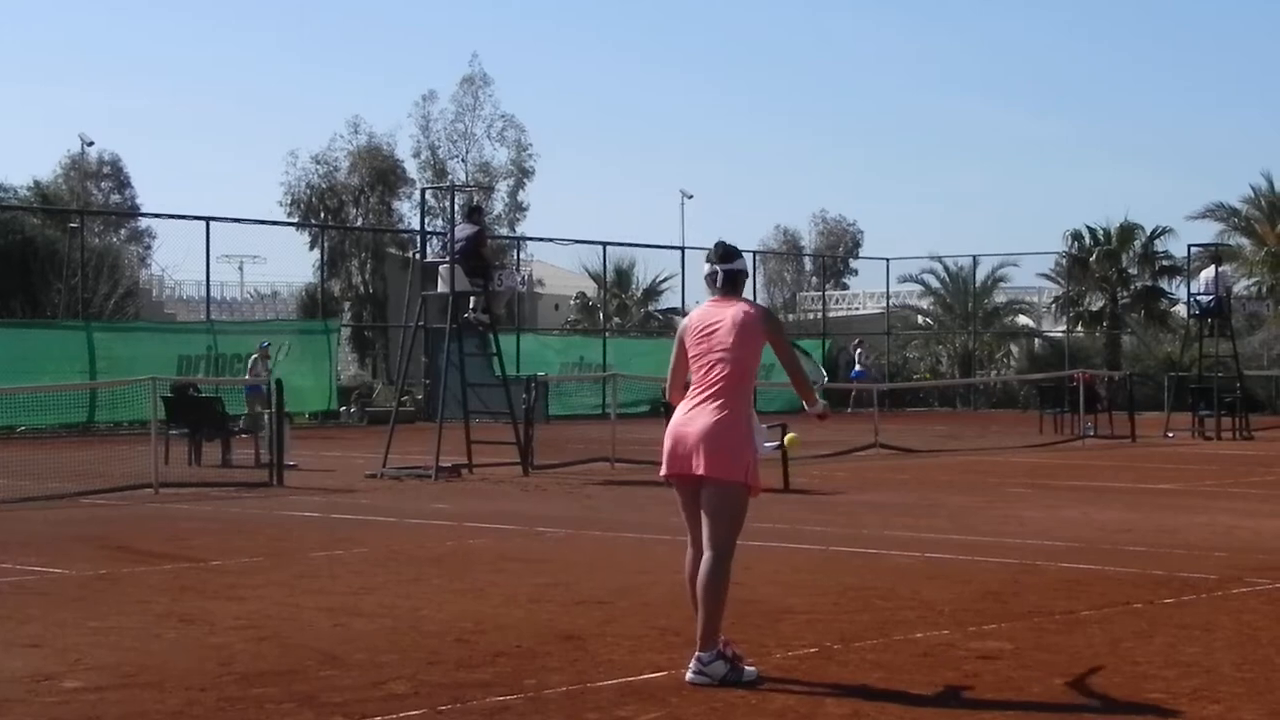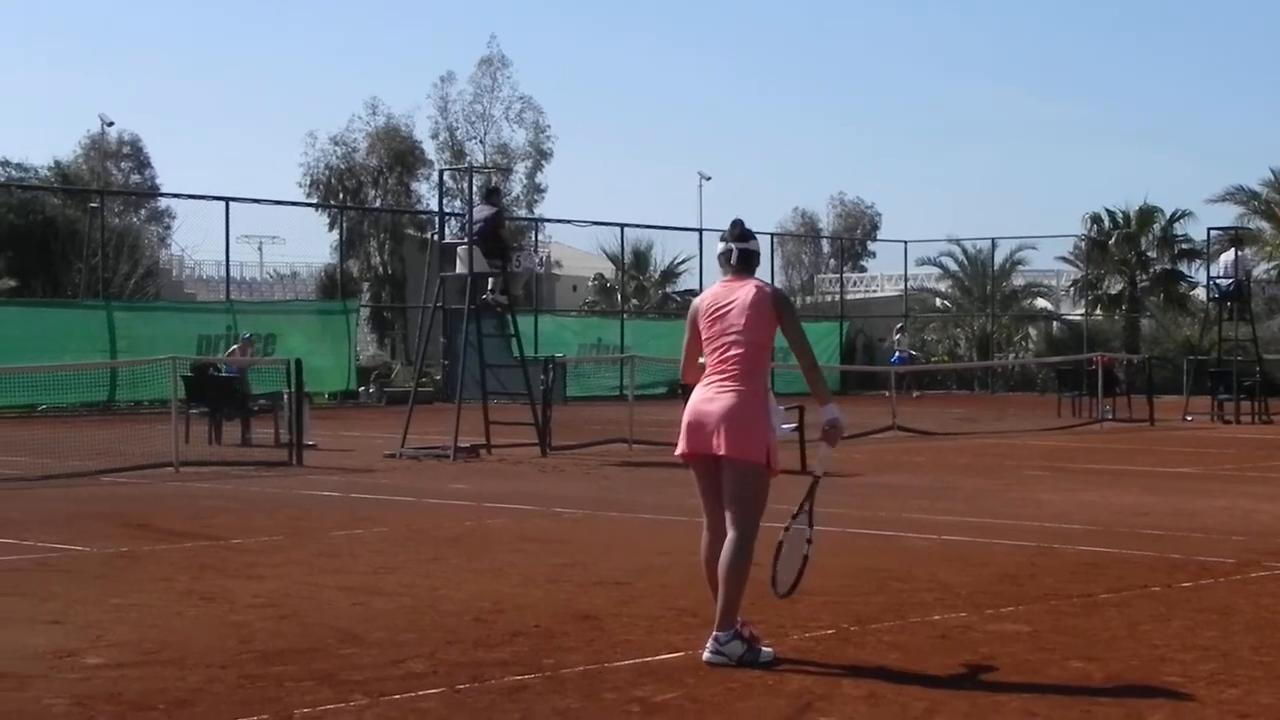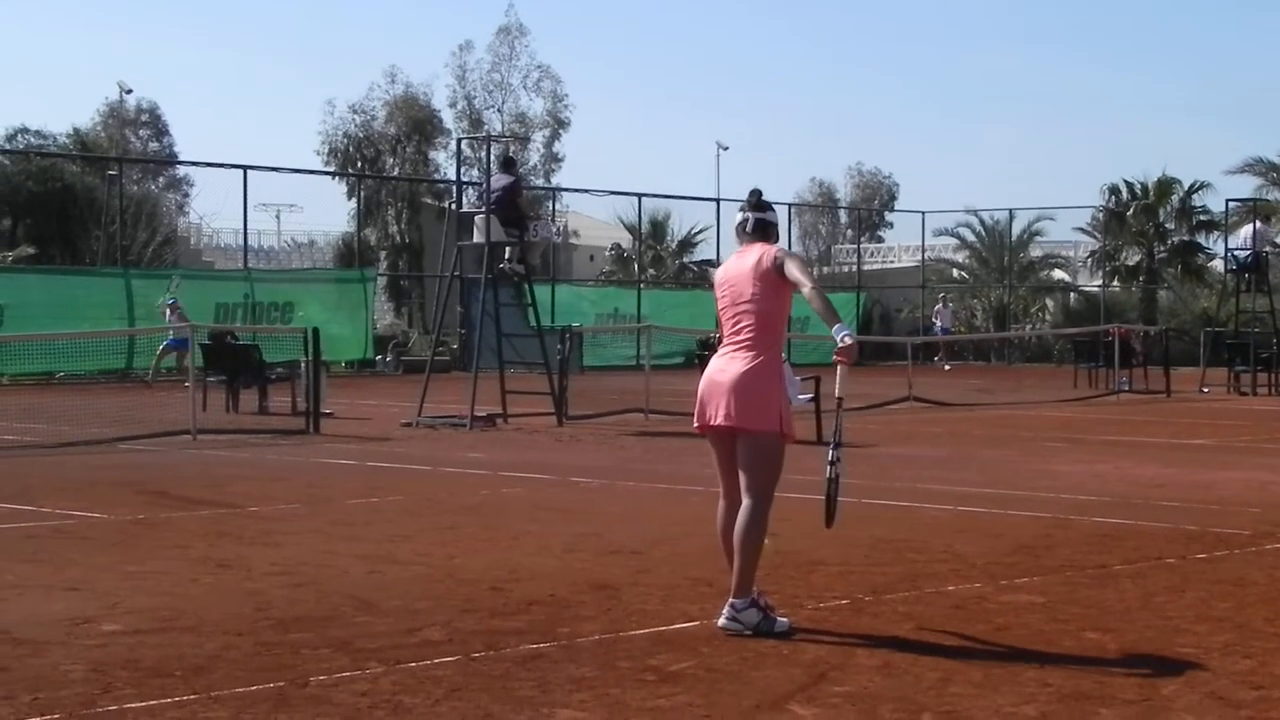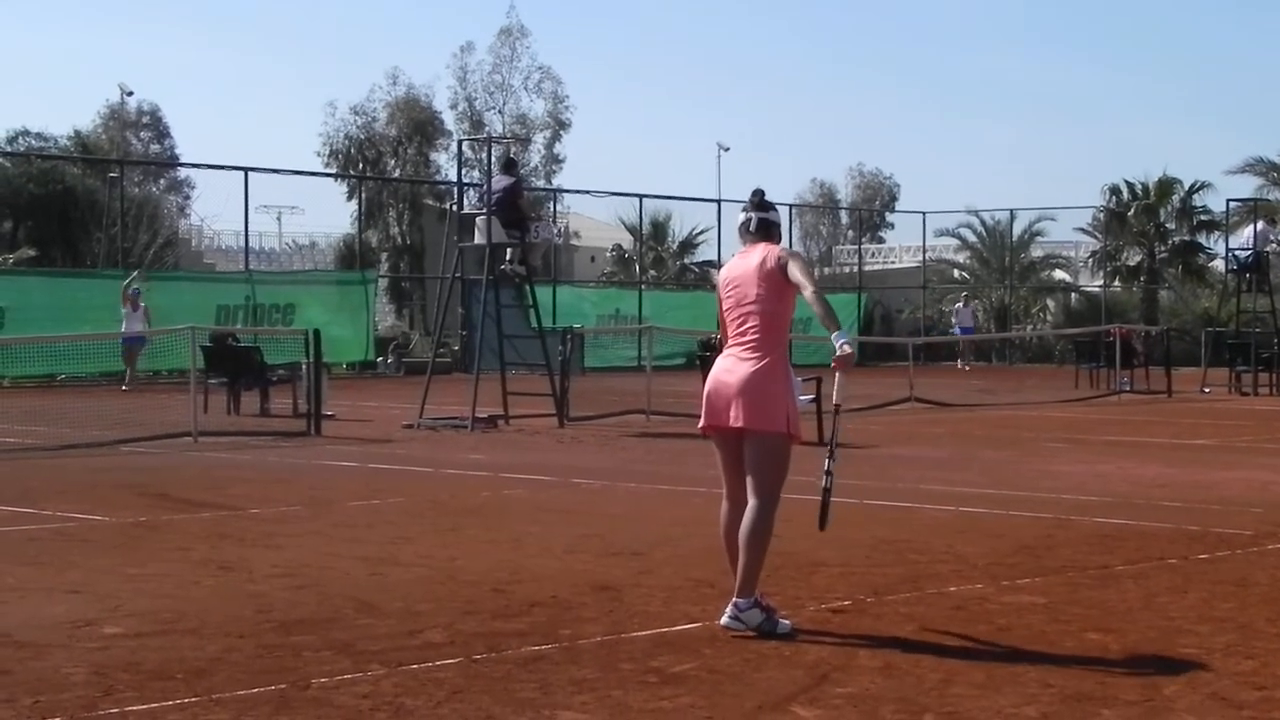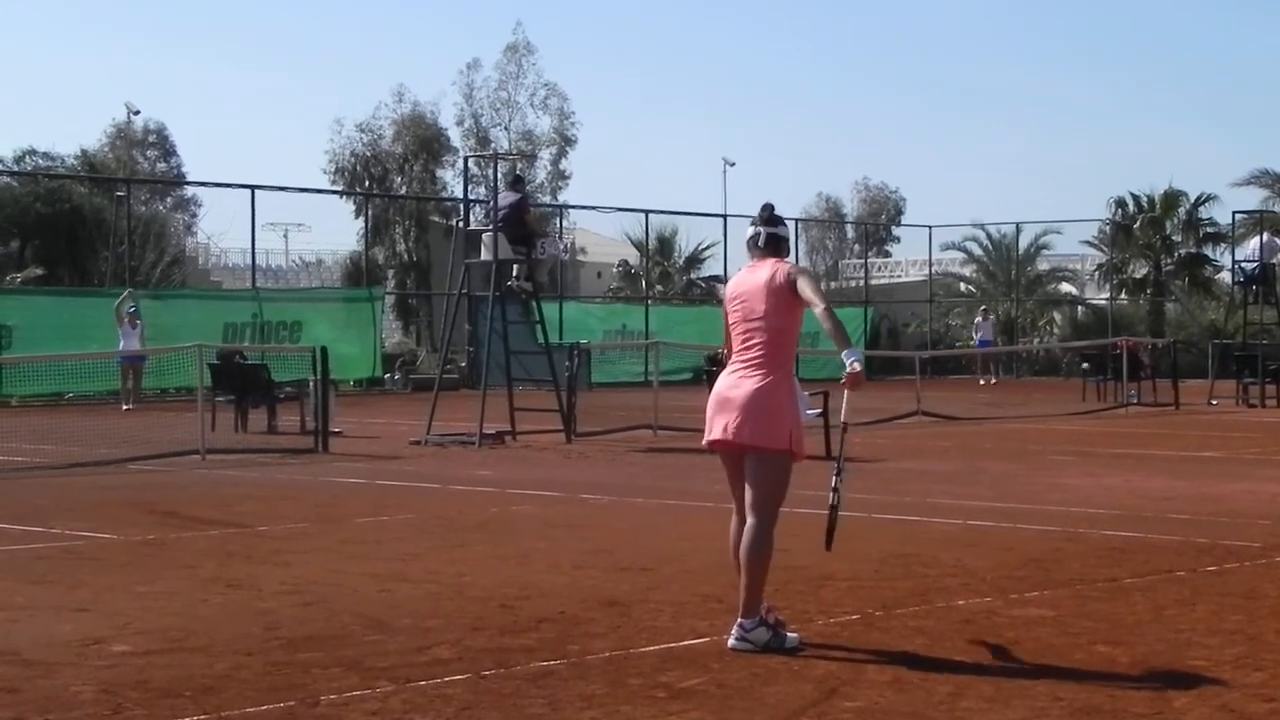
dt=0.7s
person 1, frame 1
left shoulder: (689, 322)
right shoulder: (758, 316)
right elbow: (796, 370)
right wrist: (815, 404)
left hip: (681, 431)
right hip: (724, 435)
left knee: (699, 544)
right knee: (718, 549)
left ankle: (711, 645)
right ankle: (706, 658)
person 1, frame 2
left shoulder: (700, 302)
right shoulder: (772, 297)
right elbow: (806, 358)
right wrist: (829, 411)
left hip: (700, 411)
right hip: (743, 416)
left knee: (716, 525)
right knee: (741, 529)
left ankle: (728, 626)
right ankle: (724, 638)
person 1, frame 3
left shoulder: (723, 271)
right shoulder: (778, 257)
right elbow: (809, 286)
right wrist: (840, 331)
left hip: (716, 378)
right hip: (755, 382)
left knee: (732, 494)
right knee: (756, 497)
left ankle: (743, 595)
right ankle: (739, 605)
person 1, frame 4
left shoulder: (726, 271)
right shoulder: (783, 257)
right elbow: (811, 291)
right wrist: (841, 338)
left hip: (721, 380)
right hip: (763, 383)
left knee: (735, 496)
right knee: (762, 498)
left ankle: (744, 598)
right ankle: (743, 604)
person 1, frame 5
left shoulder: (733, 285)
right shoulder: (792, 274)
right elbow: (821, 307)
right wrist: (850, 356)
left hip: (726, 394)
right hip: (765, 400)
left knee: (745, 511)
right knee: (762, 515)
left ankle: (754, 611)
right ankle: (748, 624)
